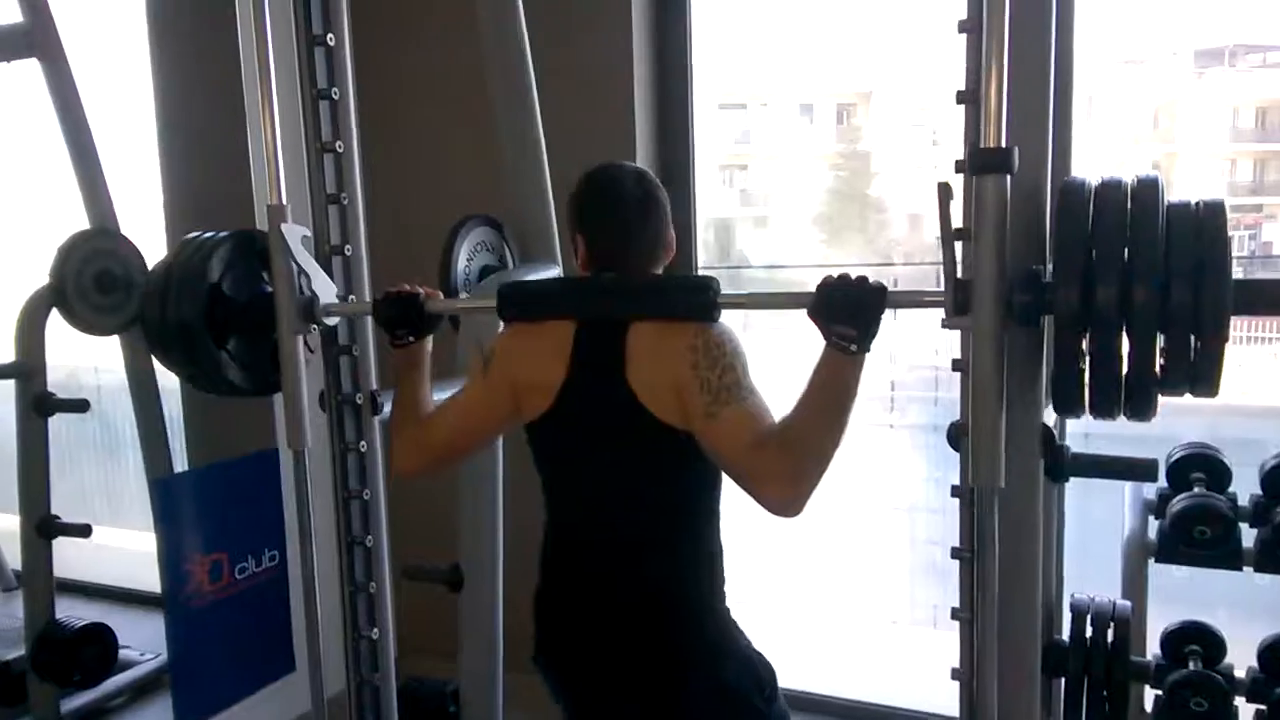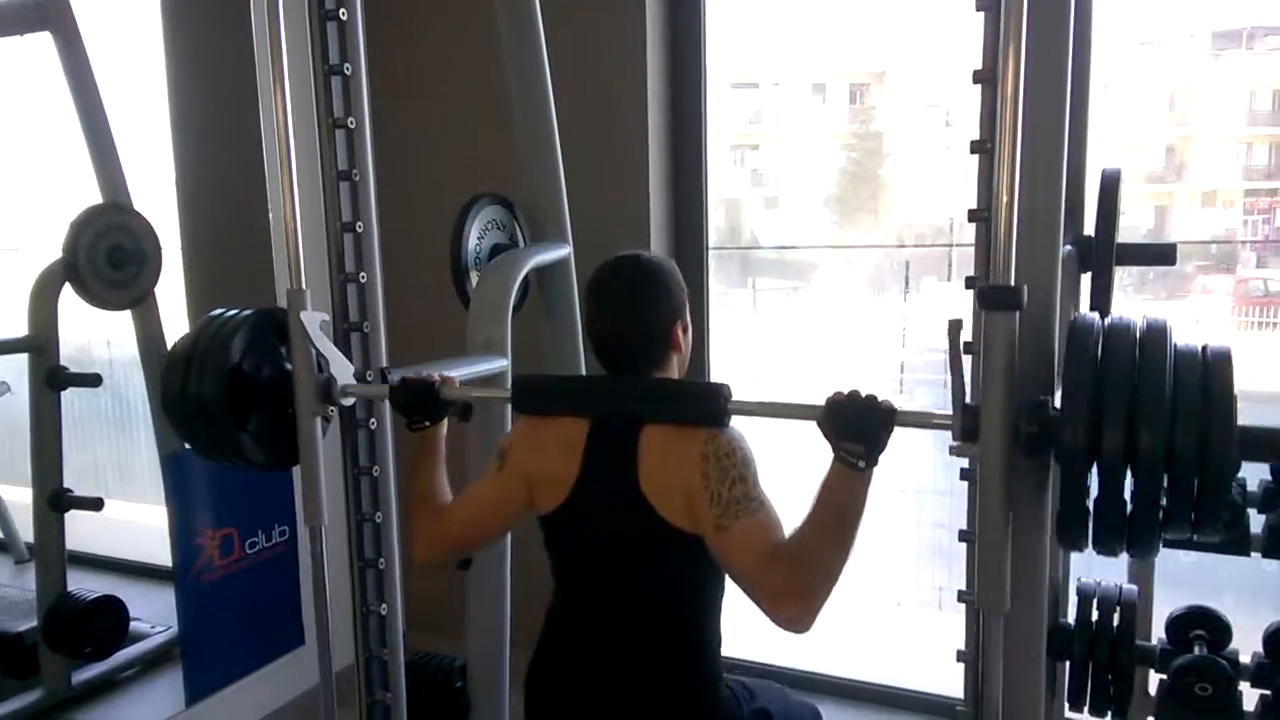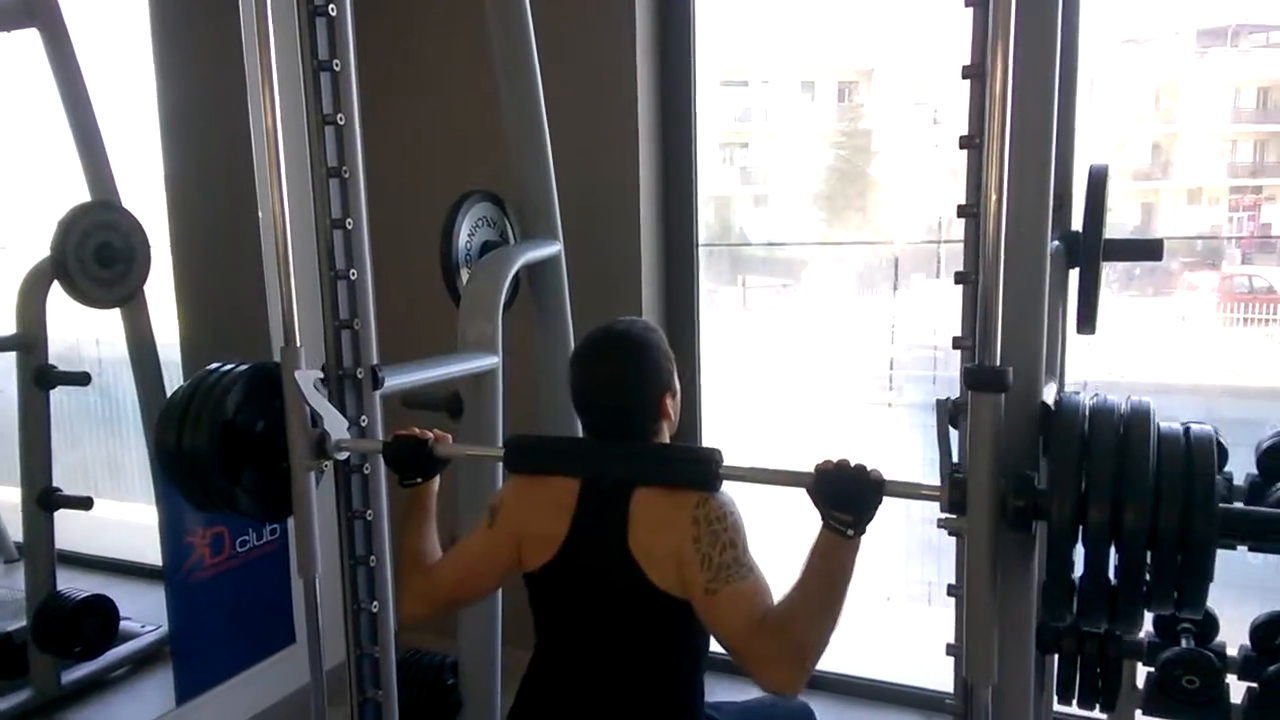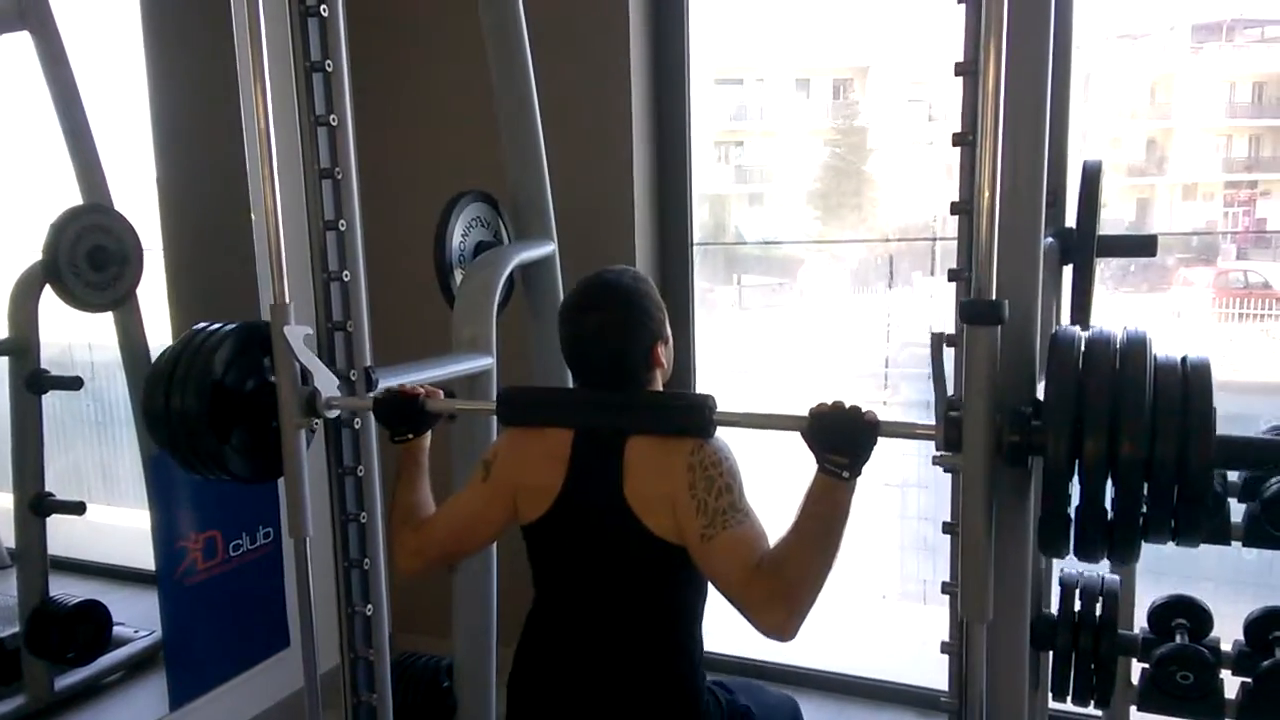
dt=0.4s
person 1, frame 1
left shoulder: (528, 343)
right shoulder: (689, 341)
left elbow: (413, 452)
right elbow: (781, 484)
left wrist: (412, 343)
right wrist: (843, 347)
left hip: (568, 638)
right hip: (678, 646)
person 1, frame 2
left shoulder: (542, 436)
right shoulder: (700, 445)
left elbow: (430, 542)
right elbow: (791, 598)
left wrist: (431, 426)
right wrist: (853, 460)
person 1, frame 3
left shoulder: (532, 494)
right shoulder: (691, 510)
left elbow: (418, 600)
right elbow: (781, 668)
left wrist: (422, 482)
right wrist: (841, 529)
person 1, frame 4
left shoulder: (527, 448)
right shoulder: (686, 458)
left elbow: (414, 552)
right elbow: (776, 610)
left wrist: (414, 439)
right wrist: (836, 472)
